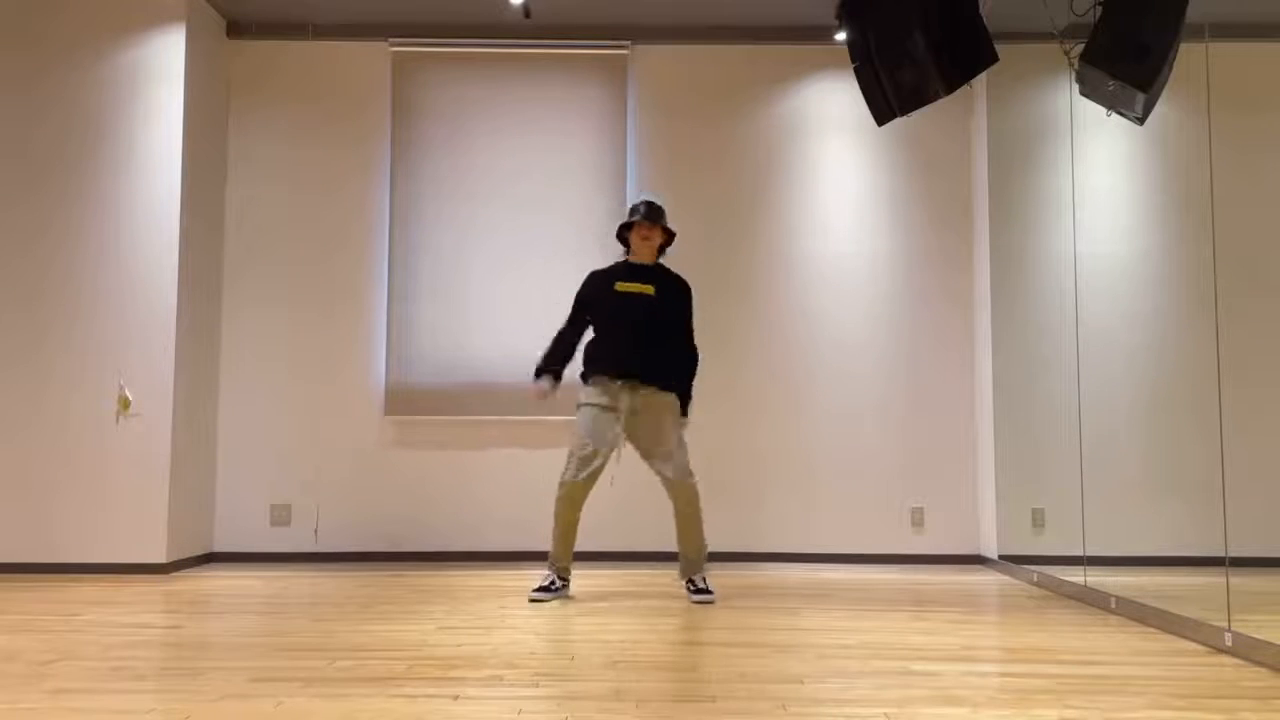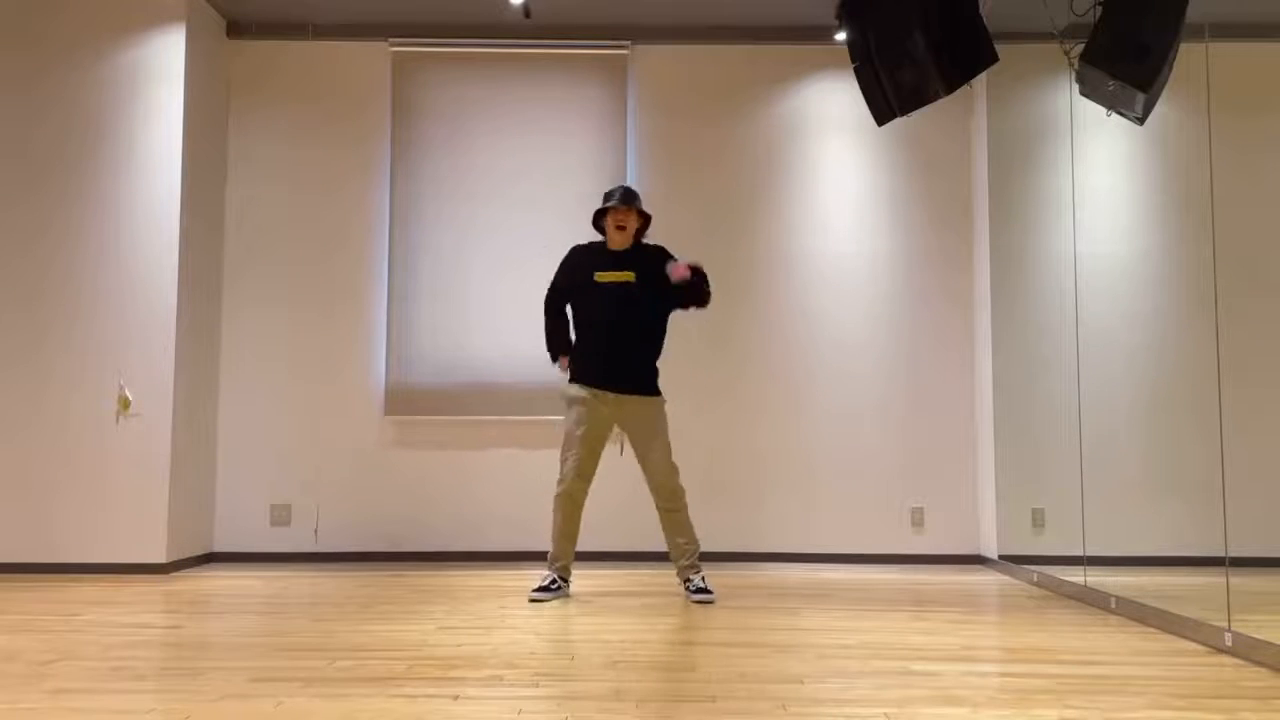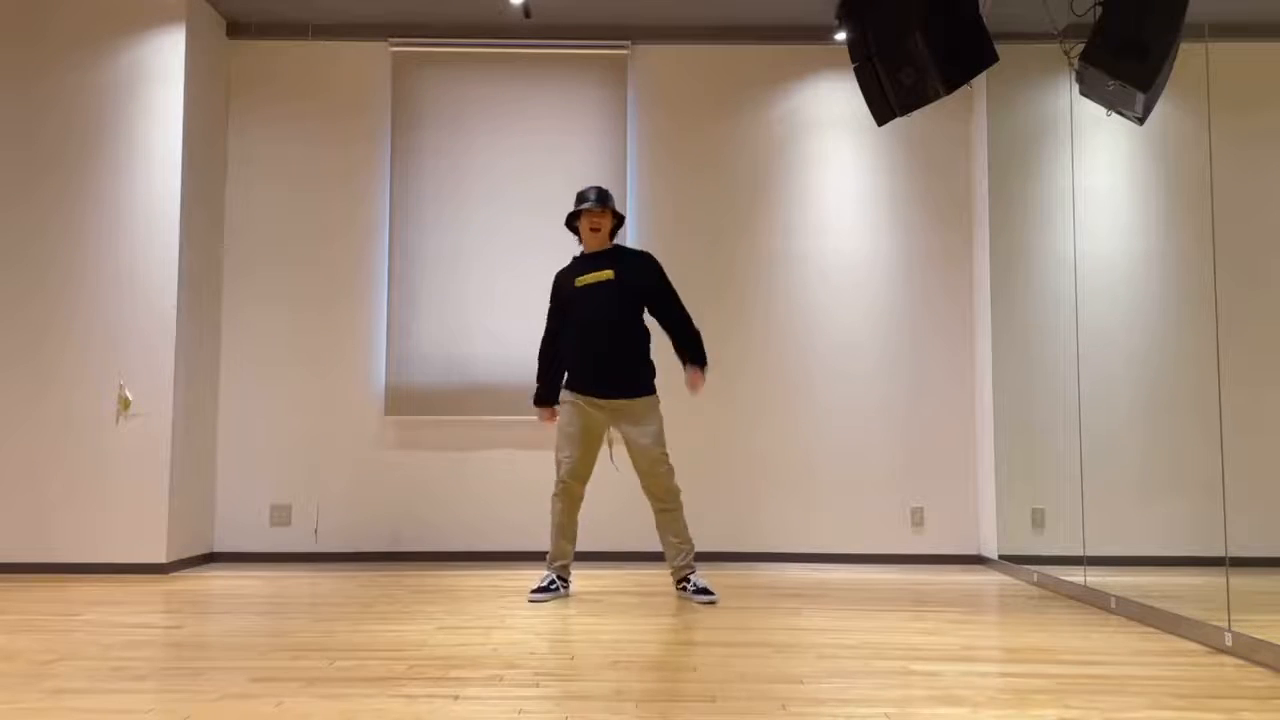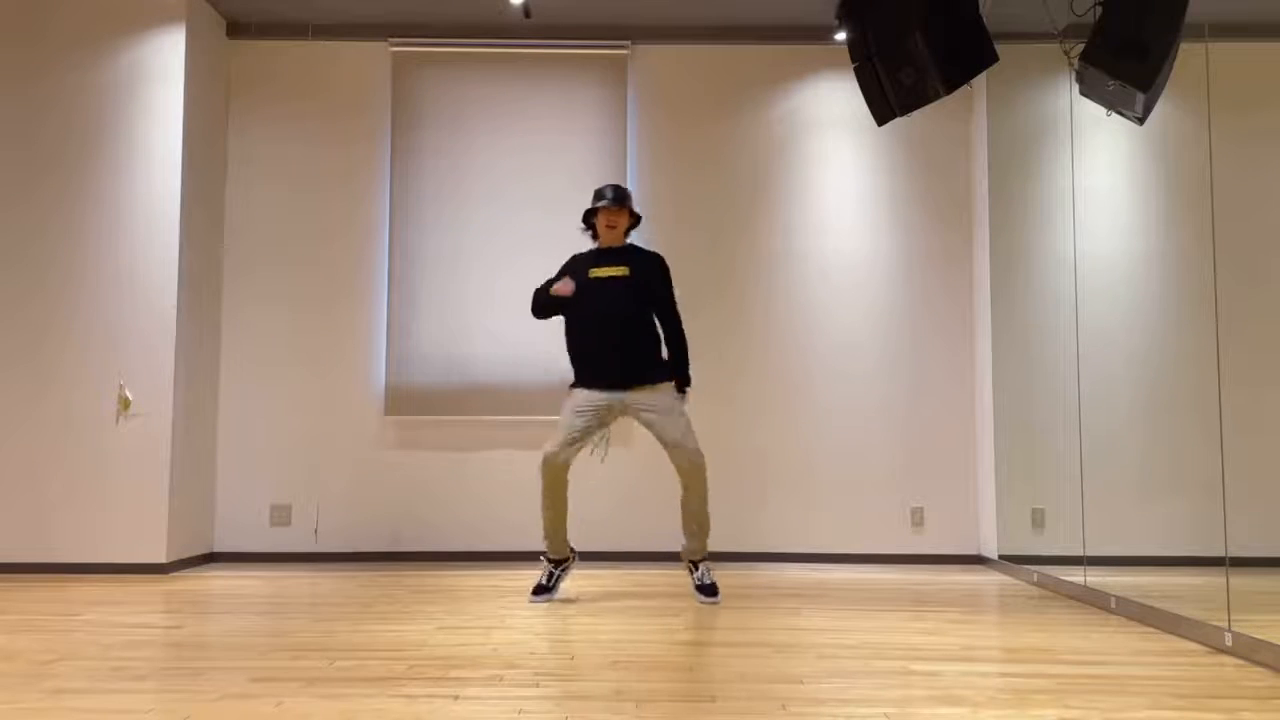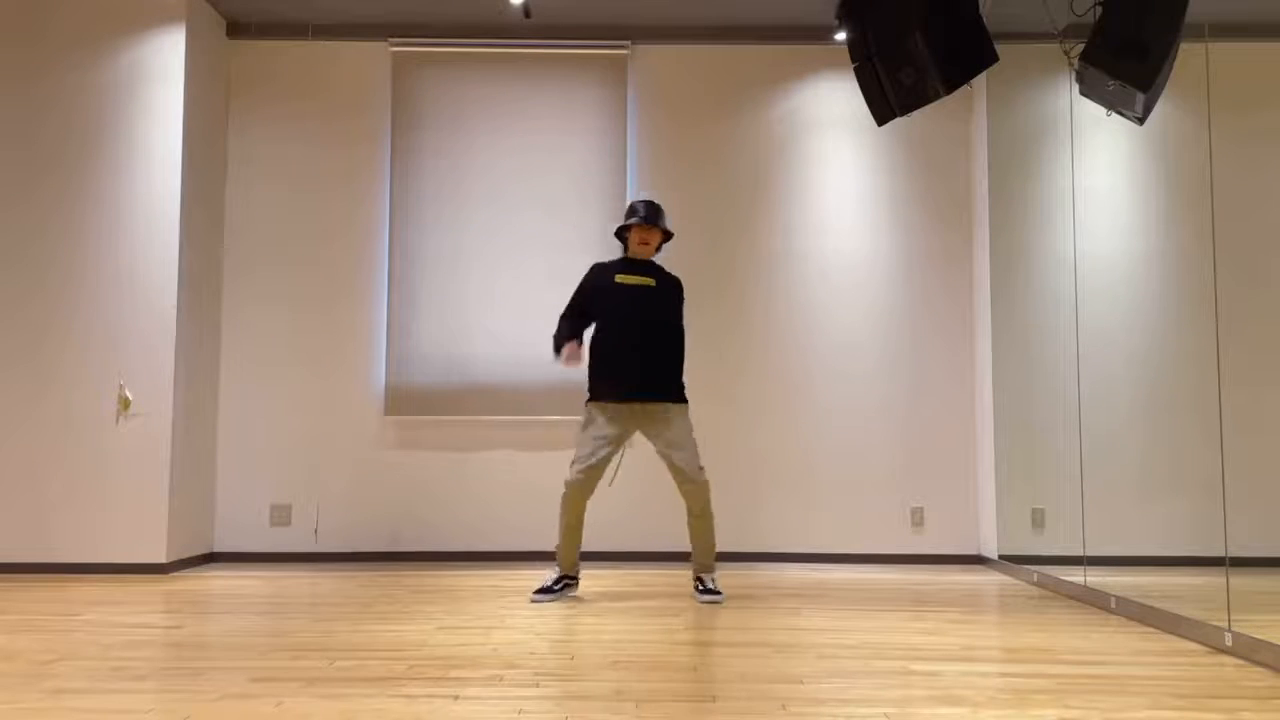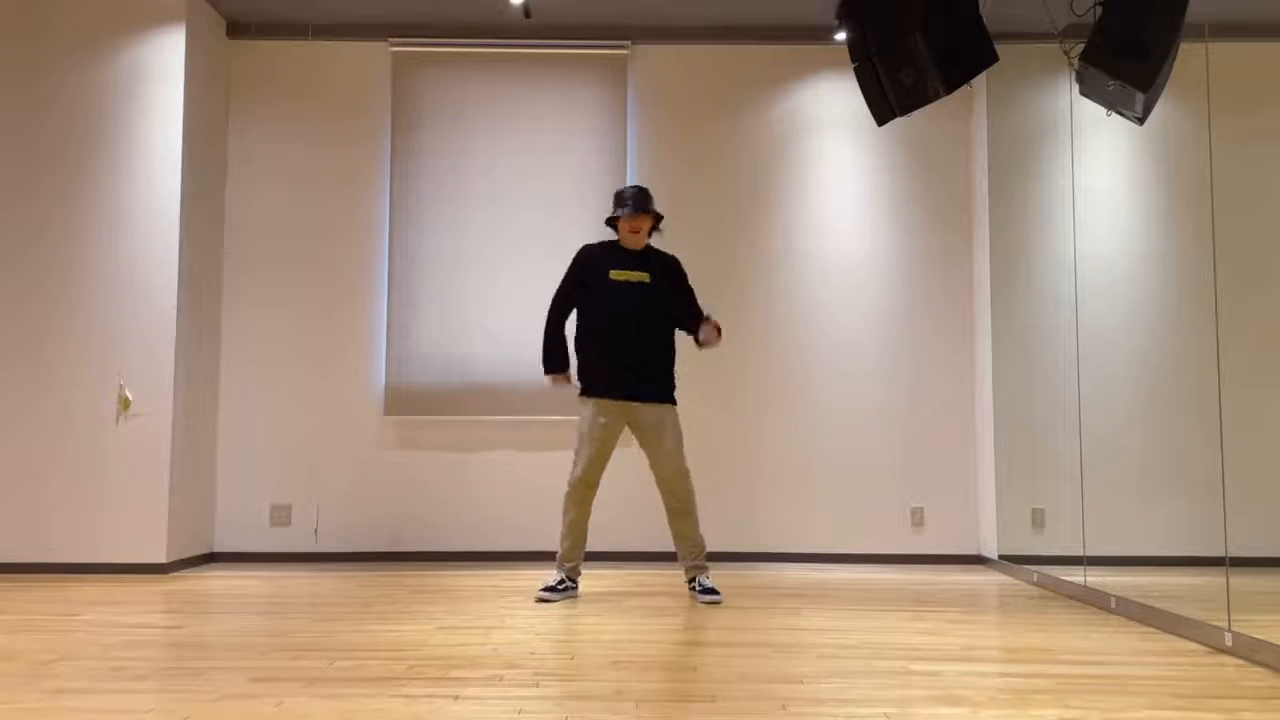
dt=0.2s
person 1, frame 1
left shoulder: (676, 286)
right shoulder: (602, 280)
left elbow: (683, 348)
right elbow: (573, 330)
left wrist: (682, 404)
right wrist: (548, 371)
left hip: (655, 395)
right hip: (600, 392)
left knee: (681, 484)
right knee: (574, 483)
left ankle: (694, 573)
right ankle: (558, 573)
person 1, frame 2
left shoulder: (654, 259)
right shoulder: (579, 259)
left elbow: (697, 298)
right elbow: (554, 303)
left wrist: (691, 276)
right wrist: (560, 350)
left hip: (641, 391)
right hip: (587, 389)
left knee: (665, 480)
right knee: (572, 480)
left ankle: (690, 571)
right ankle: (559, 573)
person 1, frame 3
left shoulder: (638, 263)
right shoulder: (567, 277)
left elbow: (672, 314)
right elbow: (555, 336)
left wrist: (693, 361)
right wrist: (545, 395)
left hip: (636, 393)
right hip: (580, 395)
left knee: (659, 481)
right knee: (568, 482)
left ankle: (684, 571)
right ankle: (558, 572)
person 1, frame 4
left shoulder: (651, 264)
right shoulder: (578, 265)
left elbow: (671, 323)
right elbow: (539, 307)
left wrist: (681, 378)
right wrist: (551, 291)
left hip: (651, 384)
right hip: (592, 387)
left knee: (691, 459)
right knee: (553, 460)
left ankle: (697, 561)
right ankle: (558, 557)
person 1, frame 5
left shoulder: (669, 283)
right shoulder: (601, 275)
right elbow: (572, 318)
left wrist: (677, 392)
right wrist: (567, 343)
left hip: (664, 402)
right hip: (607, 400)
left knee: (695, 483)
right knee: (578, 485)
left ankle: (704, 573)
right ankle: (566, 572)
person 1, frame 6
left shoulder: (666, 266)
right shoulder: (591, 259)
left elbow: (685, 314)
right elbow: (559, 309)
left wrist: (706, 330)
right wrist: (555, 362)
left hip: (655, 393)
right hip: (600, 393)
left knee: (676, 482)
right knee: (582, 481)
left ankle: (696, 572)
right ankle: (568, 573)
